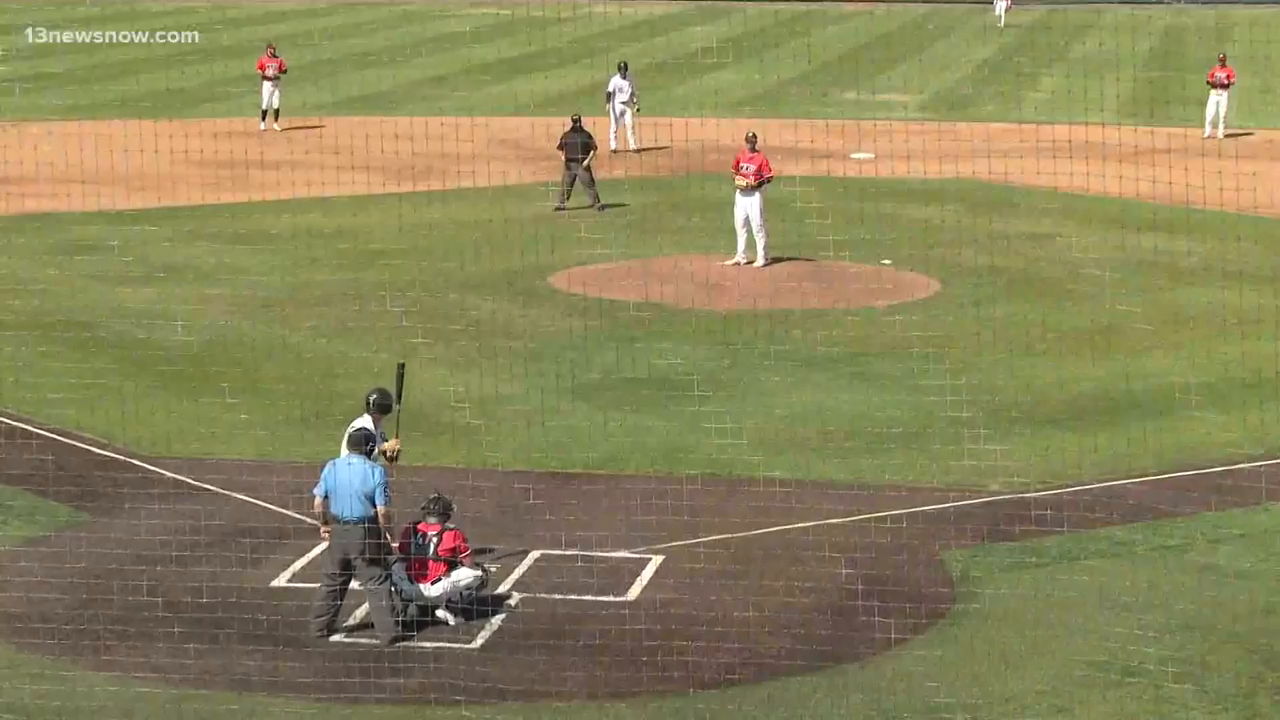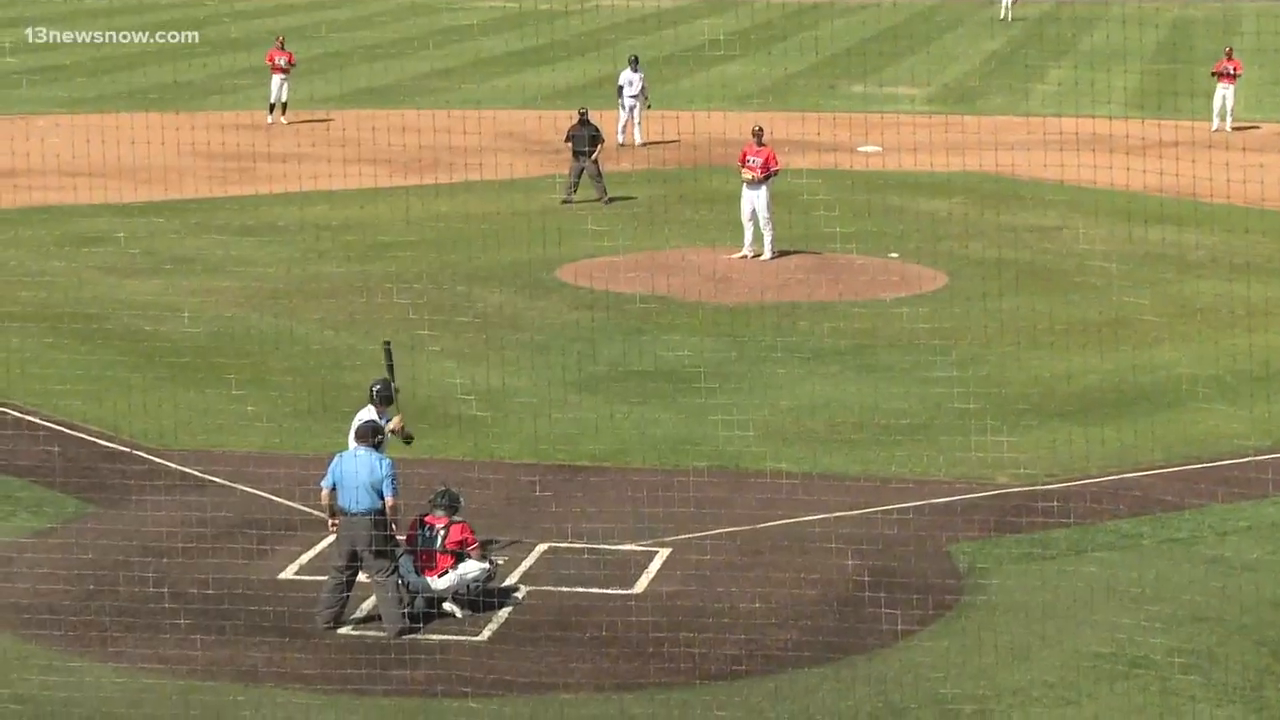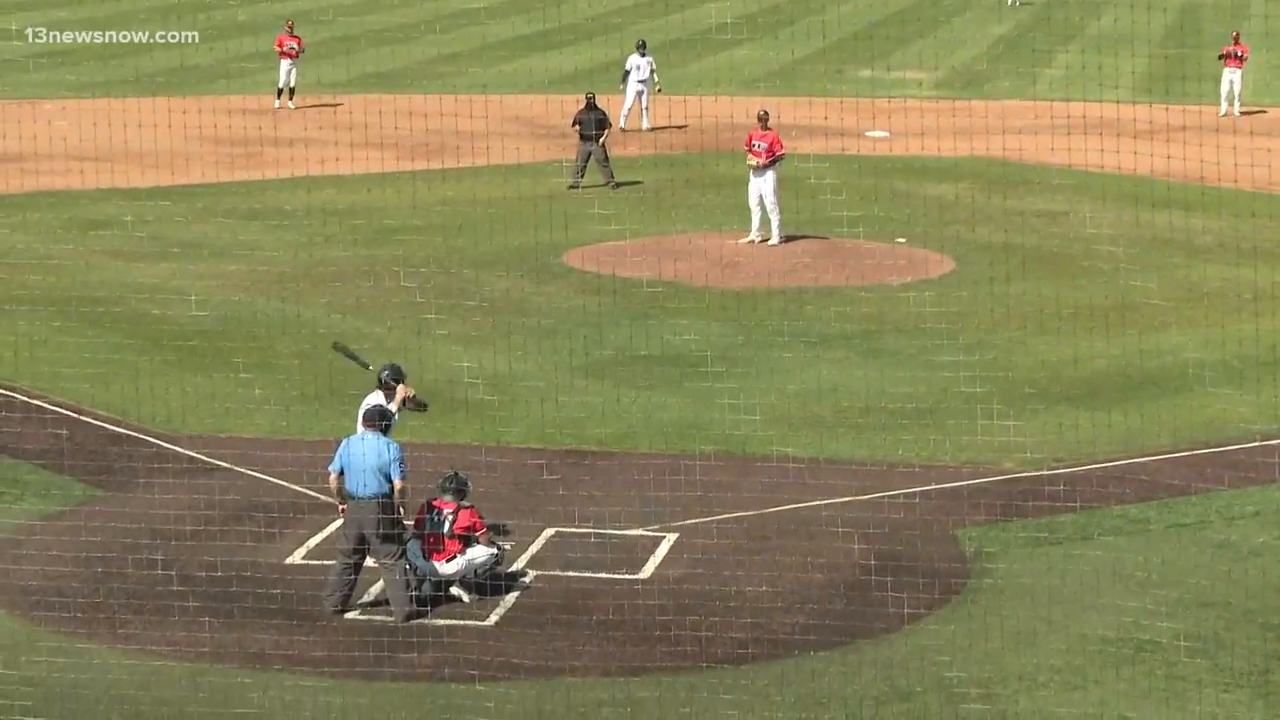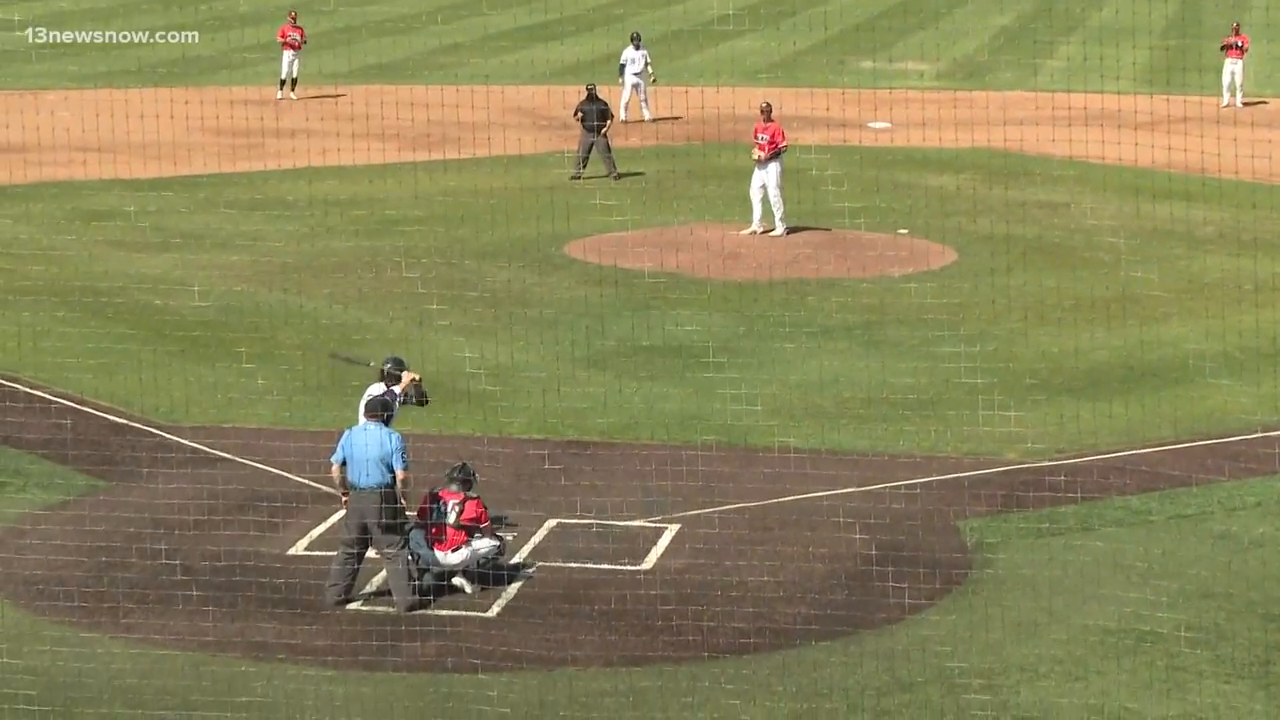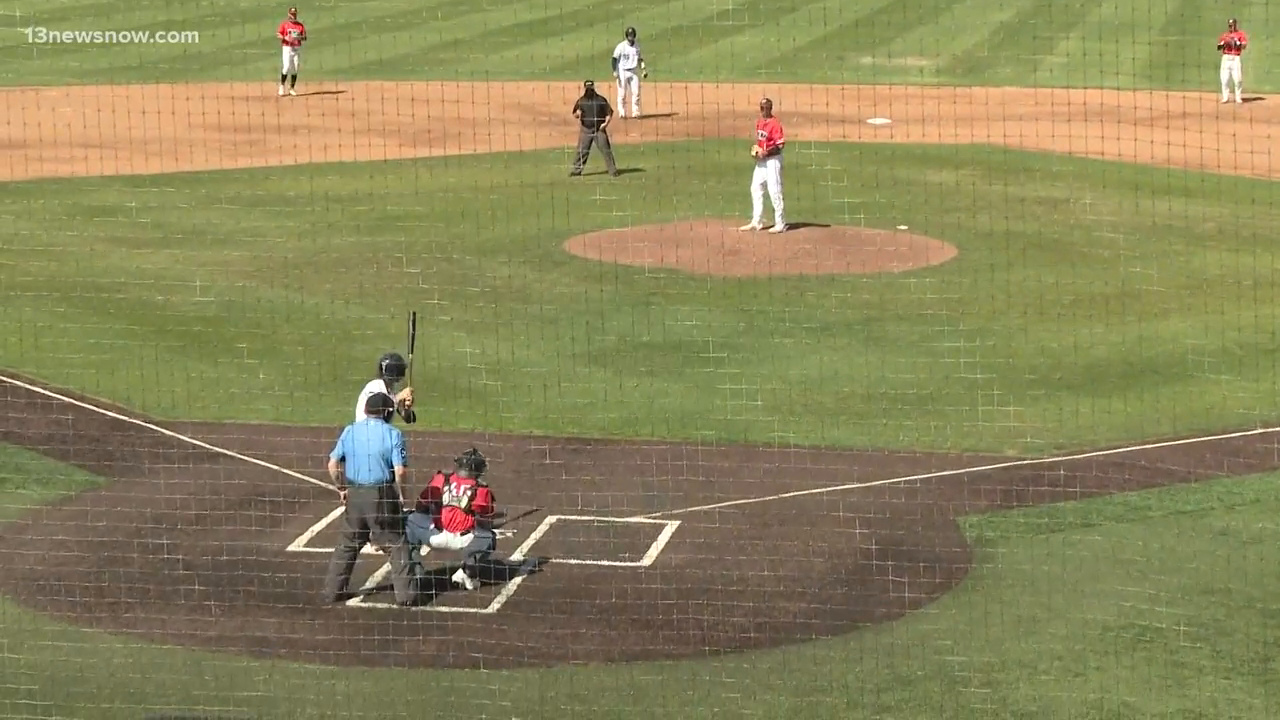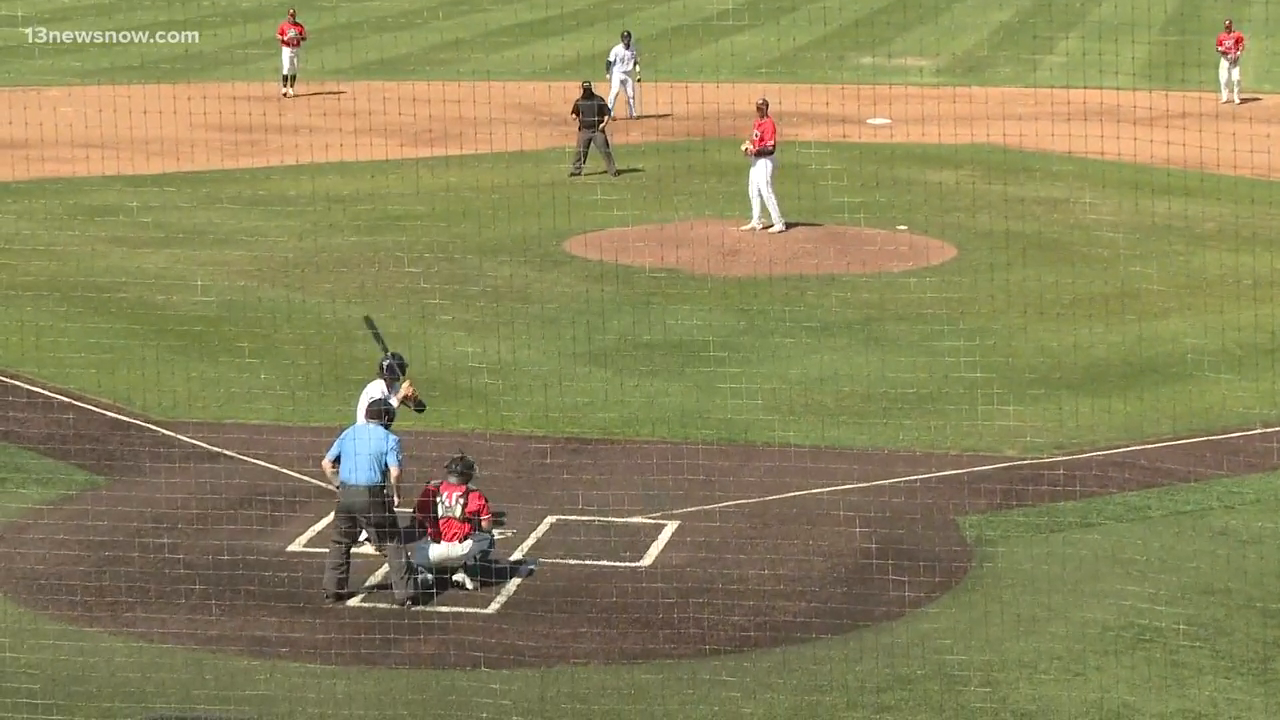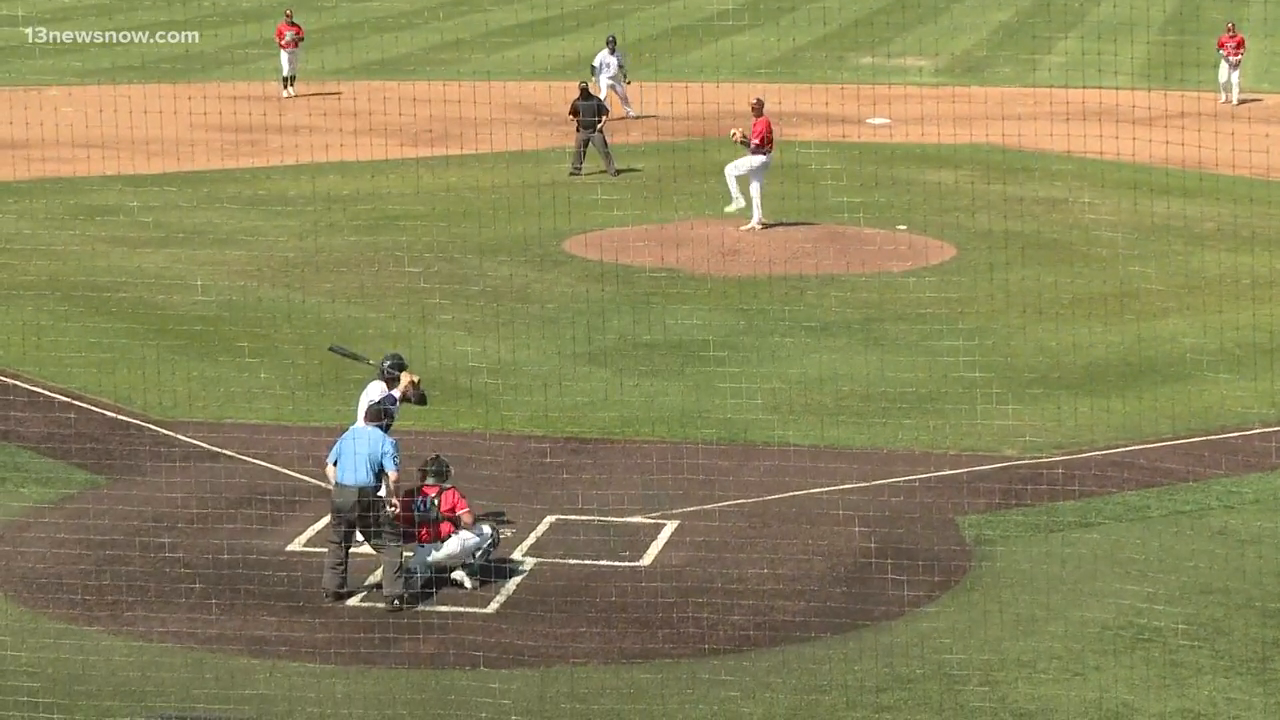
dt=0.3s
person 1, frame 1
left shoulder: (331, 467)
right shoulder: (375, 471)
left elbow: (318, 502)
right elbow: (382, 509)
left wrist: (323, 524)
right wrist: (387, 532)
left hip: (338, 532)
right hip: (366, 533)
left knee: (332, 581)
right knee: (377, 583)
left ankle: (320, 626)
right ankle: (388, 632)
person 1, frame 2
left shoulder: (339, 460)
right shoulder: (383, 463)
left elbow: (325, 494)
right elbow: (390, 501)
left wrist: (331, 517)
right wrist: (392, 523)
left hip: (346, 524)
right hip: (374, 525)
left knee: (340, 573)
right knee: (385, 575)
left ankle: (327, 618)
right ankle: (395, 624)
person 1, frame 3
left shoulder: (347, 444)
right shoulder: (391, 447)
left elbow: (333, 478)
right elbow: (399, 485)
left wrist: (341, 501)
right wrist: (400, 506)
left hip: (354, 508)
right hip: (381, 509)
left knee: (347, 558)
right knee: (392, 560)
left ankle: (335, 602)
right ankle: (403, 608)
person 1, frame 4
left shoulder: (349, 435)
right shoulder: (392, 437)
left elbow: (335, 469)
right elbow: (400, 475)
left wrist: (344, 493)
right wrist: (401, 498)
left hip: (356, 499)
right hip: (383, 500)
left knee: (349, 549)
right knee: (395, 551)
left ankle: (336, 594)
right ankle: (405, 600)
person 1, frame 5
left shoulder: (349, 431)
right shoulder: (393, 434)
left elbow: (332, 464)
right elbow: (399, 471)
left wrist: (341, 488)
right wrist: (399, 494)
left hip: (355, 494)
right hip: (381, 495)
left knee: (348, 544)
right knee: (396, 545)
left ankle: (334, 589)
right ankle: (405, 594)
person 1, frame 6
left shoulder: (348, 432)
right shoulder: (390, 439)
left elbow: (326, 463)
right elbow: (394, 472)
right wrist: (395, 494)
left hip: (345, 494)
right hip: (373, 496)
left knee: (340, 542)
right knee: (393, 544)
left ankle: (333, 589)
right ankle: (404, 594)
person 1, frame 7
left shoulder: (348, 434)
right shoulder: (386, 441)
left elbow: (329, 468)
right elbow: (392, 476)
right wrist: (394, 497)
left hip: (339, 495)
right hip: (365, 497)
left knee: (337, 543)
right knee: (390, 543)
left ankle: (332, 589)
right ankle: (393, 595)
